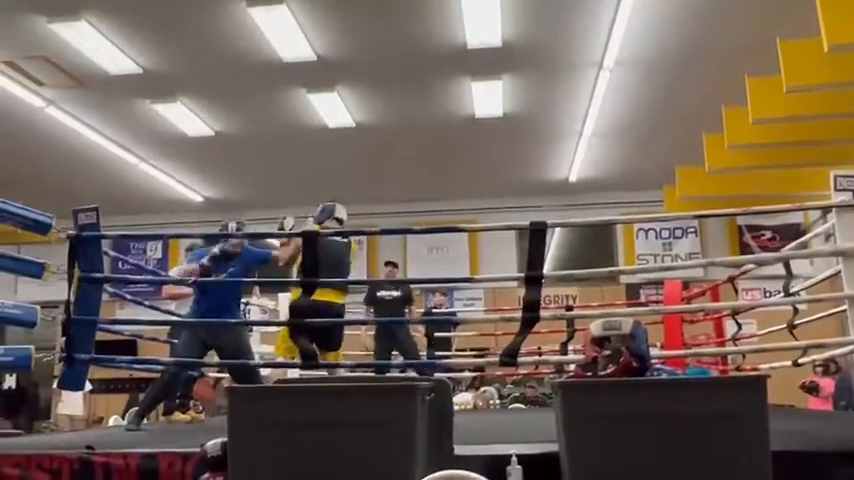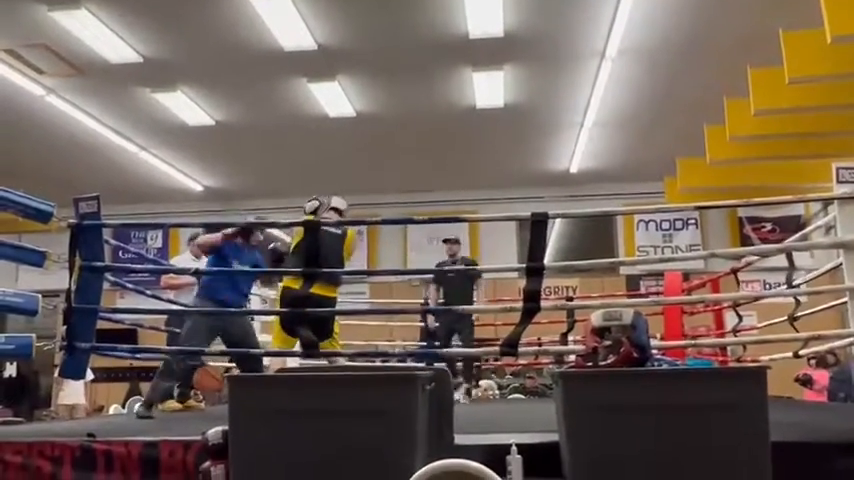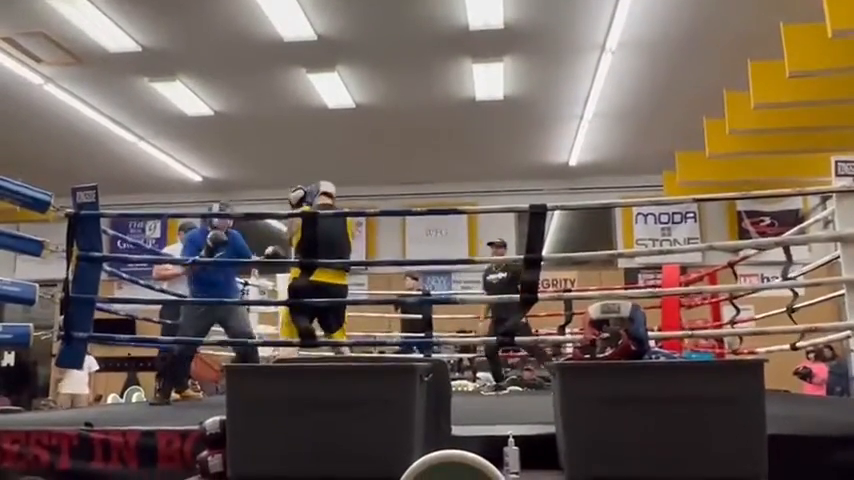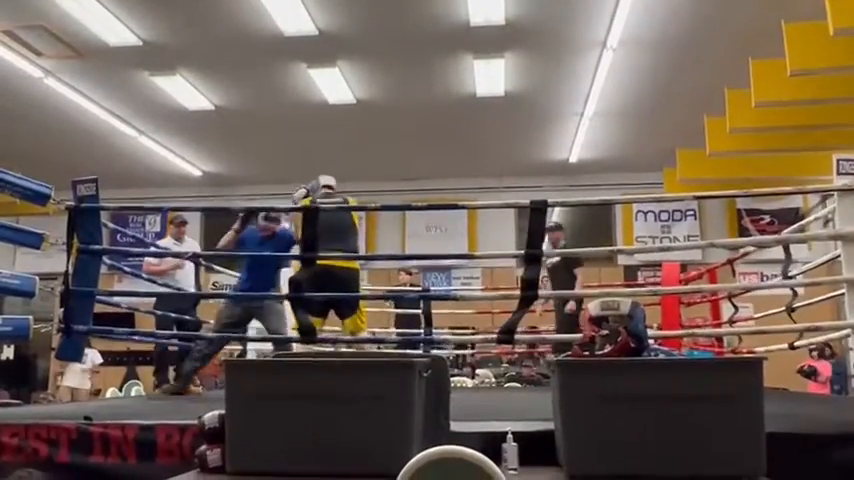
dt=0.4s
person 1, frame 1
left shoulder: (247, 254)
right shoulder: (203, 254)
left elbow: (281, 257)
right elbow: (180, 274)
left wrist: (288, 237)
right wrist: (211, 259)
left hip: (230, 325)
right hip: (199, 324)
left knee: (247, 373)
right knee: (175, 371)
right ankle: (139, 414)
person 1, frame 2
left shoulder: (255, 259)
right shoulder: (225, 247)
right elbow: (201, 243)
right wrist: (234, 232)
left hip: (236, 313)
right hip: (208, 308)
left knee: (253, 358)
right knee: (184, 357)
right ankle: (149, 403)
person 1, frame 3
left shoulder: (235, 238)
right shoulder: (194, 238)
left elbow: (250, 262)
right elbow: (188, 270)
right wrist: (208, 251)
left hip: (231, 301)
right hip: (200, 302)
left knee: (246, 341)
right knee: (184, 346)
right ankle: (164, 391)
person 1, frame 4
left shoulder: (284, 235)
right shoulder: (249, 234)
right elbow: (222, 248)
right wrist: (239, 226)
left hip: (268, 298)
right hip: (240, 296)
left knee: (281, 338)
right knee: (214, 338)
right ankle: (182, 381)
person 2, frame 1
right shoulder: (178, 272)
right elbow: (166, 293)
right wrist: (190, 291)
right hip: (182, 324)
left ankle: (185, 407)
right ankle: (170, 409)
person 2, frame 2
left shoulder: (207, 264)
right shoulder: (178, 261)
right elbow: (164, 283)
right wrist: (189, 281)
right hip: (179, 313)
right ankle: (165, 397)
person 2, frame 3
right shoulder: (170, 251)
right elbow: (157, 273)
right wrist: (181, 271)
right hip: (173, 304)
right knee: (168, 345)
left ankle: (182, 386)
person 2, frame 4
left shoulder: (193, 245)
right shoulder: (160, 246)
left elbow: (198, 268)
right elbow: (146, 269)
left wrist: (199, 291)
right wrist: (170, 267)
left hip: (188, 299)
right hip: (167, 299)
right ankle: (161, 381)
person 3, frame 1
right shoulder: (348, 243)
left elbow: (285, 259)
left hip: (306, 302)
right hip: (334, 306)
left knee: (283, 356)
right knee: (333, 362)
person 3, frame 2
left shoulder: (304, 225)
right shoulder: (349, 236)
left hip: (295, 293)
right hip: (325, 298)
left knee: (280, 348)
right knee: (332, 351)
person 3, frame 3
left shoulder: (300, 216)
right shoulder: (347, 219)
left elbow: (290, 241)
left hip: (305, 283)
right hip: (336, 285)
left knee: (289, 337)
right knee: (338, 341)
person 3, frame 4
left shoulder: (305, 206)
right shoulder: (351, 206)
left elbow: (300, 237)
left hip: (315, 270)
right hip: (347, 270)
left knee: (307, 332)
right knee: (357, 331)
person 4, frame 1
left shoulder: (404, 288)
right shoulder: (374, 288)
left elbow: (411, 310)
left hip: (402, 331)
right hip: (383, 333)
left knee: (415, 359)
right knee: (380, 369)
person 4, frame 2
left shoulder: (470, 264)
right shoulder: (440, 267)
left elbow: (478, 286)
right elbow: (434, 290)
right wrist: (431, 313)
left hip: (465, 312)
right hip: (447, 312)
left knee: (467, 346)
right knee: (442, 347)
left ankle: (468, 382)
right ankle: (455, 377)
person 4, frame 3
left shoulder: (515, 268)
right shoulder: (487, 272)
left wrist: (523, 314)
right wrist: (484, 316)
left hip: (516, 316)
right hip: (498, 318)
left knee: (532, 347)
right knee: (490, 351)
right ankle: (499, 383)
person 4, frame 4
right shoulder: (550, 257)
left elbow: (580, 277)
left wrist: (573, 301)
right wrist: (543, 303)
left hip: (569, 302)
right hip: (559, 302)
